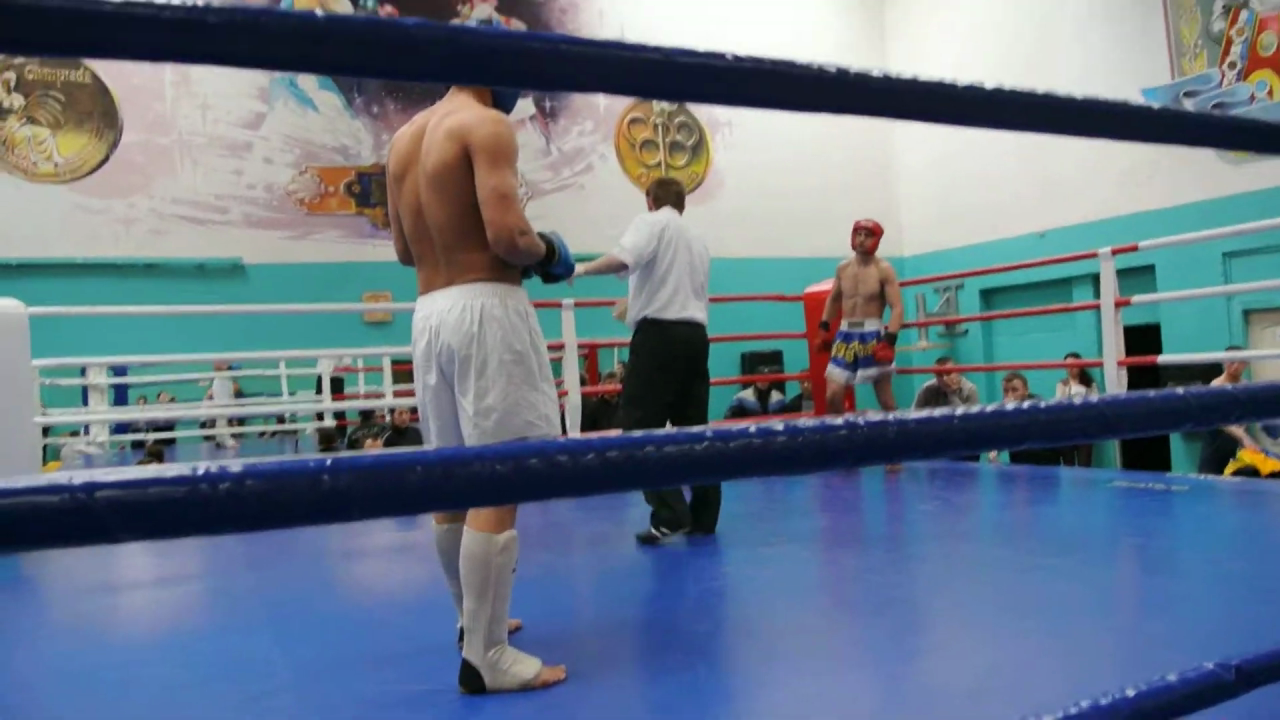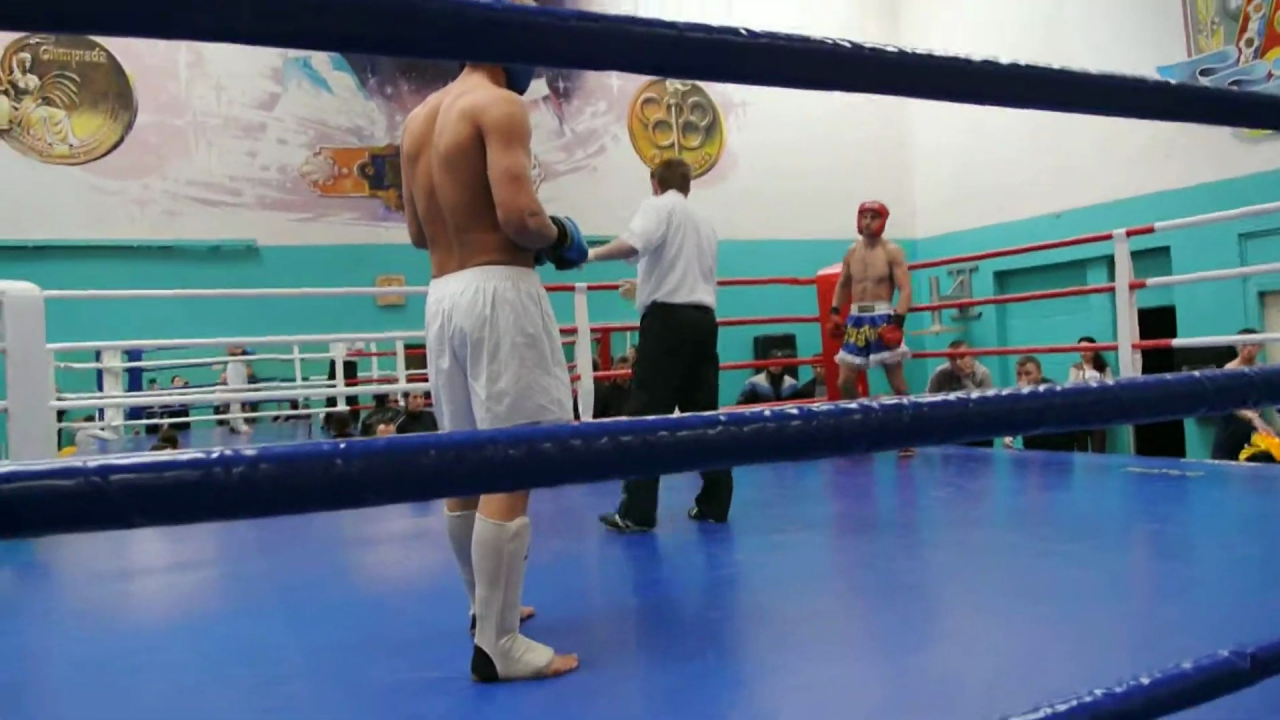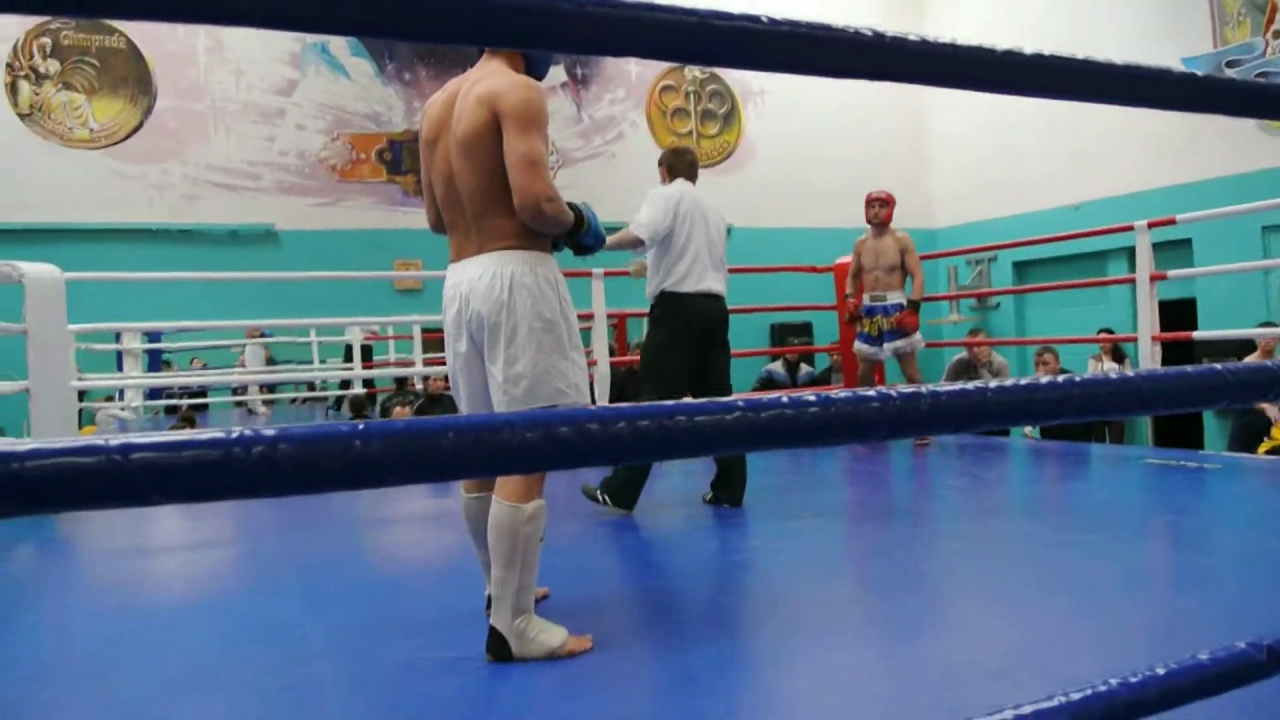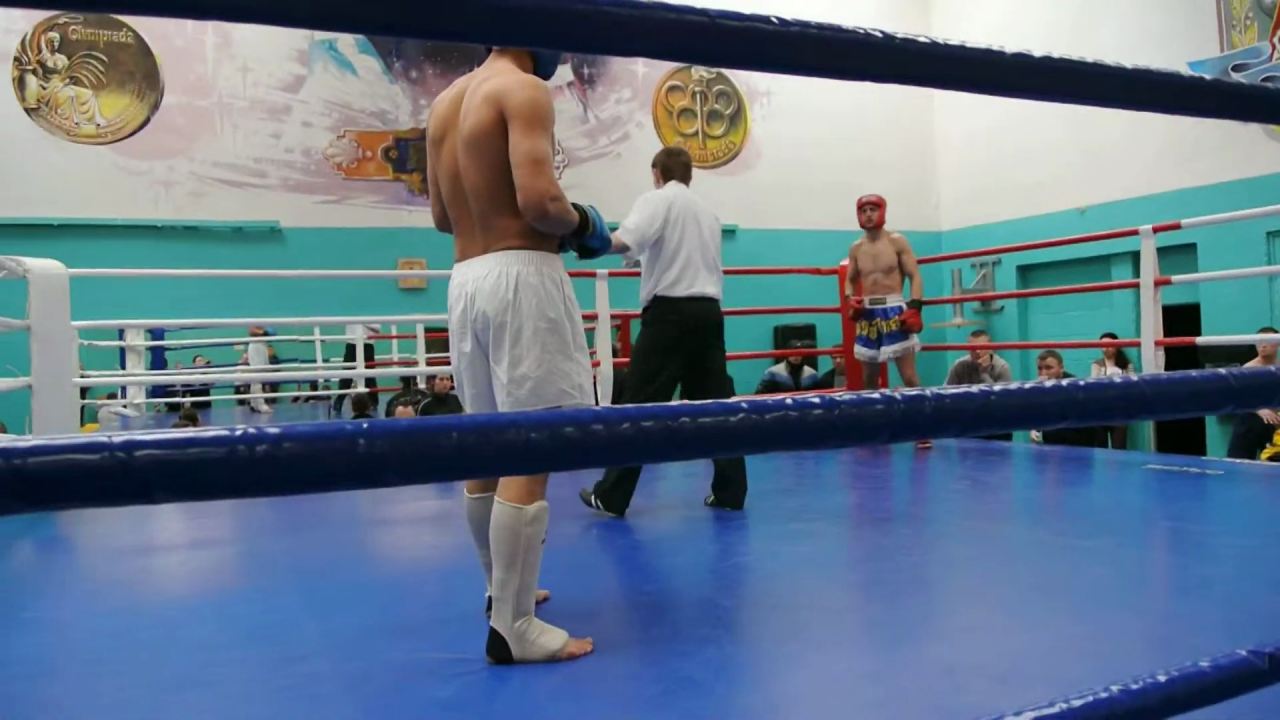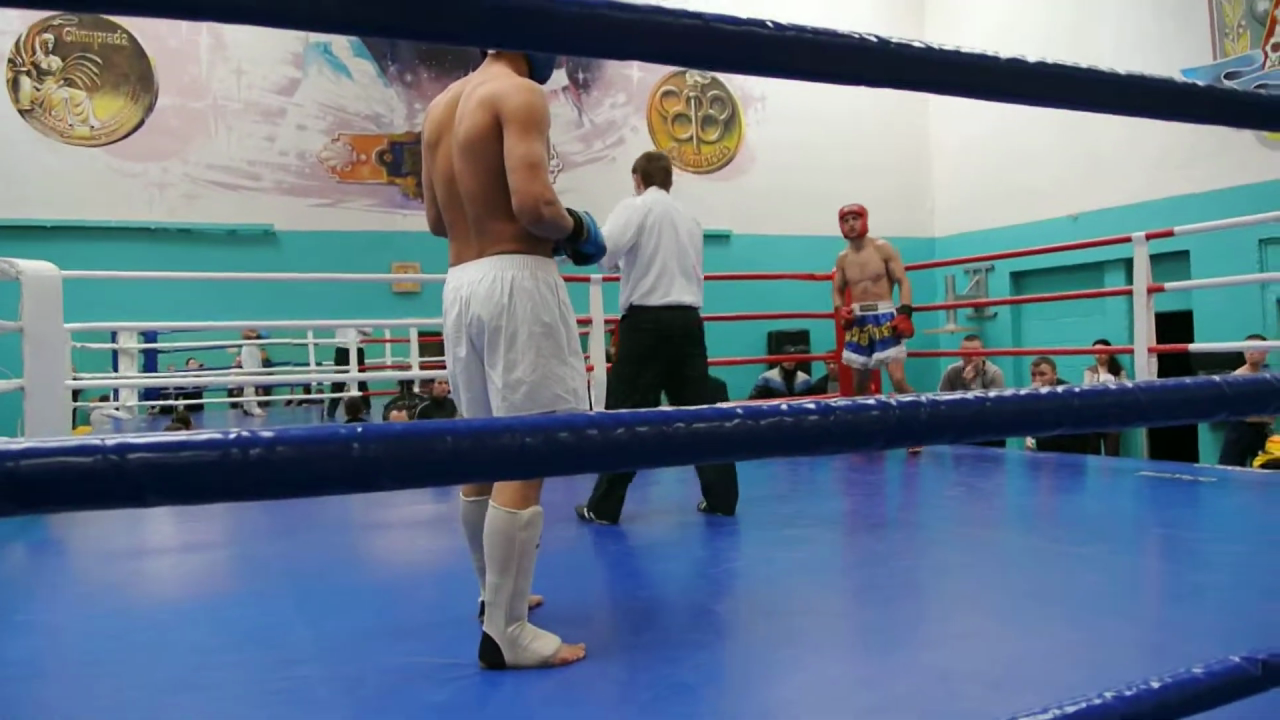
dt=0.1s
person 1, frame 1
left shoulder: (405, 138)
right shoulder: (488, 125)
right elbow: (507, 235)
right wrist: (548, 256)
left hip: (431, 315)
right hip: (486, 311)
left ankle: (475, 623)
right ankle: (485, 659)
person 1, frame 2
left shoulder: (419, 119)
right shoulder: (501, 104)
right elbow: (518, 215)
right wrist: (560, 237)
left hip: (445, 296)
right hip: (499, 292)
left ankle: (486, 607)
right ankle: (497, 644)
person 1, frame 3
left shoulder: (438, 103)
right shoulder: (518, 91)
right elbow: (535, 199)
right wrist: (577, 222)
left hip: (462, 279)
right hip: (515, 276)
left ankle: (502, 589)
right ankle: (512, 625)
person 1, frame 4
left shoulder: (445, 102)
right shoulder: (524, 90)
right elbow: (539, 199)
right wrist: (583, 223)
left hip: (467, 279)
right hip: (521, 276)
left ankle: (503, 591)
right ankle: (512, 628)
person 1, frame 5
left shoulder: (440, 106)
right shoulder: (520, 94)
right elbow: (535, 203)
right wrist: (575, 228)
left hip: (462, 283)
right hip: (516, 281)
left ankle: (497, 595)
right ankle: (504, 633)
person 2, frame 1
left shoulder: (650, 222)
right shoulder: (698, 239)
left elbow: (624, 259)
left wrist: (584, 268)
left hip: (659, 334)
right hip: (695, 334)
left knee: (641, 424)
right knee: (693, 426)
left ankle: (669, 514)
right ankle: (702, 515)
person 2, frame 2
left shoulder: (658, 205)
right shoulder: (704, 222)
left elbow: (634, 244)
left wrist: (595, 253)
right wrist: (644, 286)
left hip: (667, 318)
right hip: (703, 318)
left knee: (647, 411)
right knee: (704, 412)
left ankle: (637, 510)
right ankle: (715, 502)
person 2, frame 3
left shoulder: (665, 196)
right shoulder: (713, 210)
left elbow: (640, 235)
left wrist: (605, 242)
left hip: (676, 307)
right hip: (713, 308)
left knee: (654, 399)
right knee: (715, 400)
left ankle: (619, 491)
right ankle: (729, 487)
person 2, frame 4
left shoulder: (658, 199)
right shoulder: (707, 211)
left elbow: (628, 240)
left hip: (669, 311)
right hip: (708, 310)
left knee: (643, 402)
right knee: (715, 402)
left ankle: (611, 494)
right ankle: (730, 490)
person 2, frame 5
left shoulder: (634, 208)
right shoulder: (690, 218)
left hip: (646, 320)
right hip: (688, 319)
left knee: (625, 412)
right knee: (698, 408)
left ankle: (604, 505)
right ankle: (722, 495)
person 3, frame 1
left shoulder: (884, 270)
right shoulder: (842, 268)
left elbow: (897, 307)
right elbow: (832, 299)
left wrist: (889, 339)
right wrist: (824, 327)
left hip: (872, 337)
right hip: (845, 337)
left knee: (886, 401)
right knee: (831, 397)
person 3, frame 2
left shoulder: (892, 251)
right shoulder: (851, 252)
left elbow: (905, 288)
right elbow: (842, 285)
left wrist: (897, 323)
right wrist: (835, 314)
left hip: (882, 319)
right hip: (855, 320)
left knee: (899, 385)
right knee: (844, 383)
person 3, frame 3
left shoulder: (901, 240)
right shoulder: (861, 243)
left elbow: (917, 276)
right elbow: (852, 276)
left wrist: (913, 308)
right wrist: (850, 299)
left hip: (895, 308)
right hip: (868, 310)
left knee: (911, 373)
right knee: (864, 374)
person 3, frame 4
left shoulder: (896, 241)
right shoulder: (856, 248)
left elbow: (915, 276)
right elbow: (850, 280)
left wrist: (915, 308)
right wrist: (850, 298)
left hip: (894, 311)
right hip: (868, 314)
left knee: (909, 376)
right knee: (869, 378)
person 3, frame 5
left shoulder: (882, 248)
right shoulder: (842, 260)
left elbow: (903, 282)
right elbow: (837, 290)
left wrist: (904, 315)
right wrist: (840, 308)
left hip: (885, 318)
right hip: (856, 319)
left knee: (900, 384)
right knee: (863, 387)
